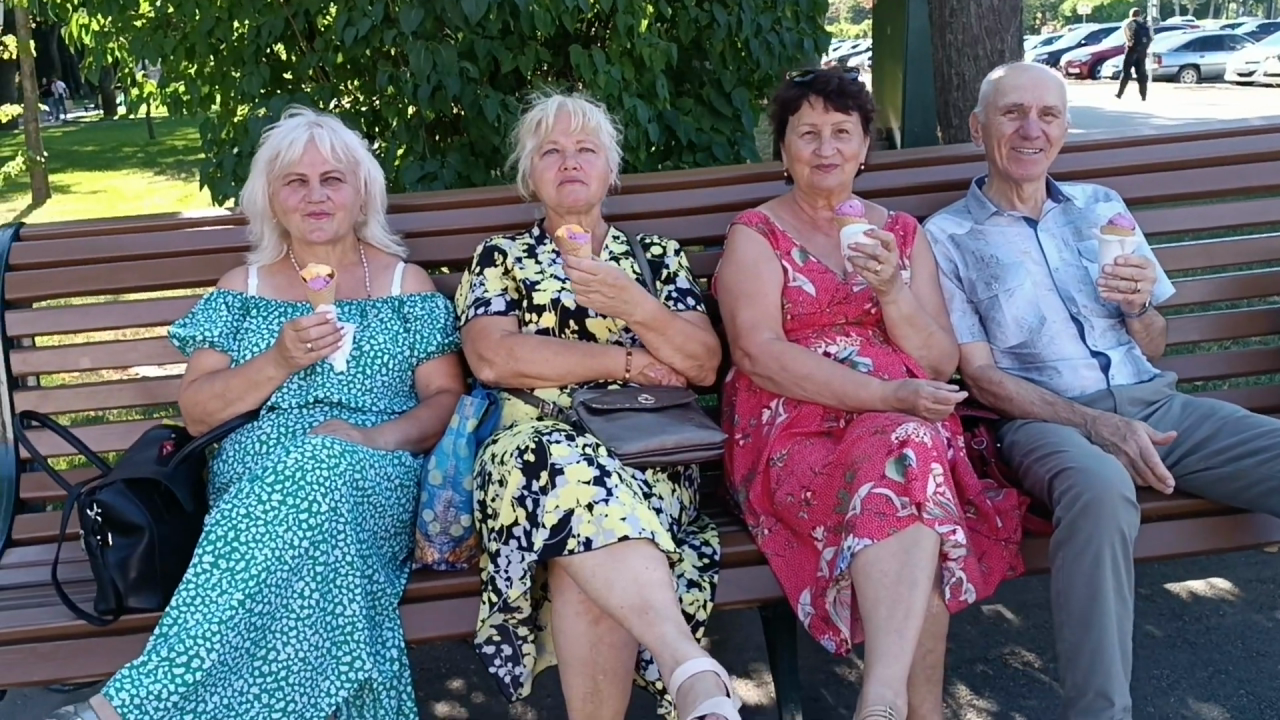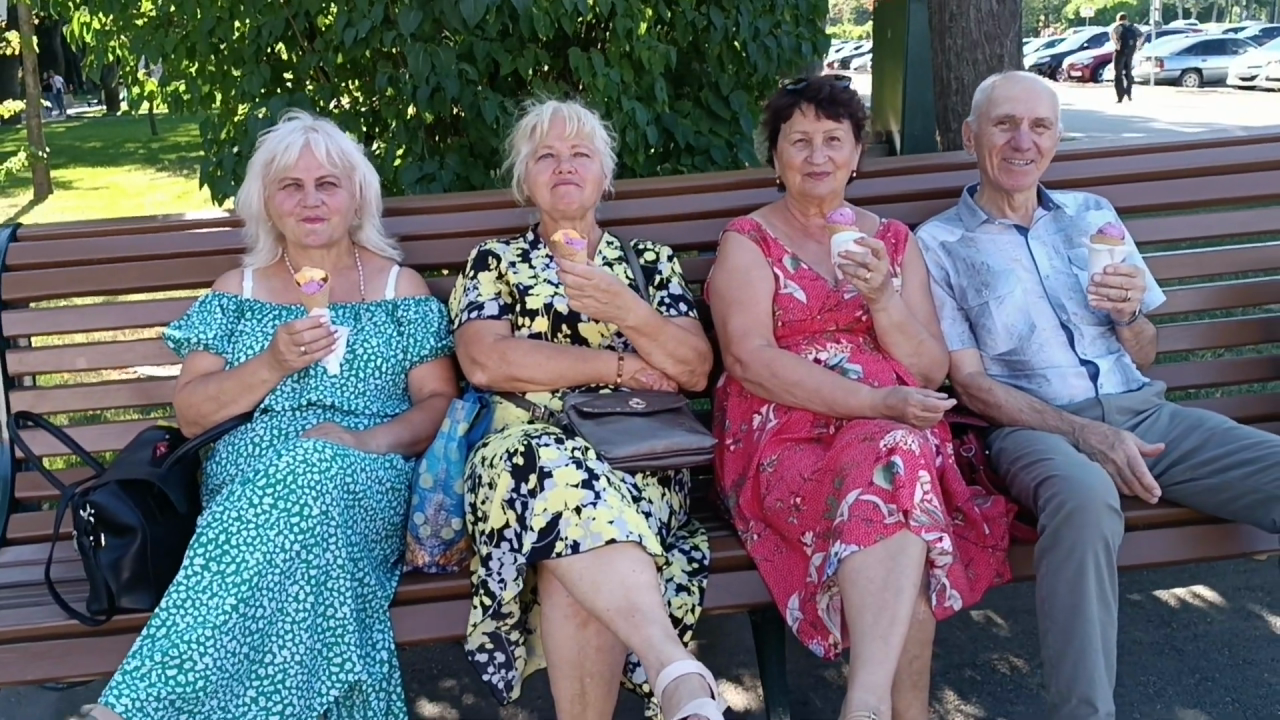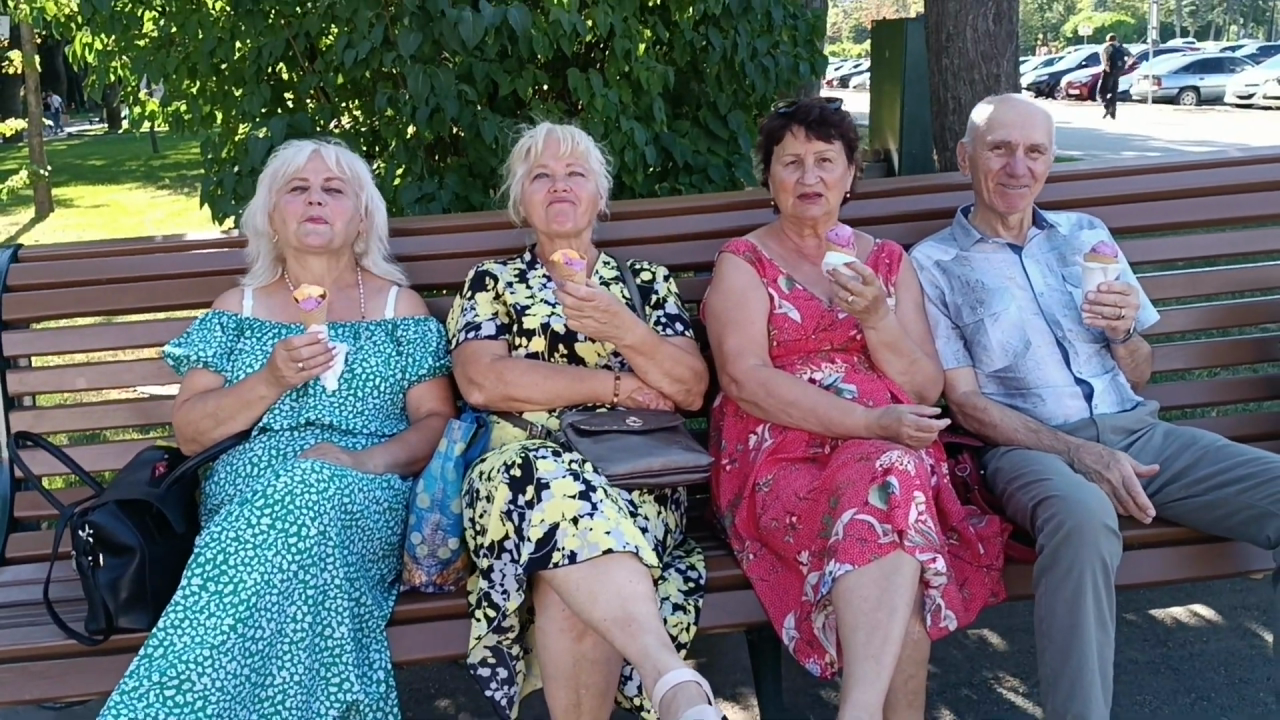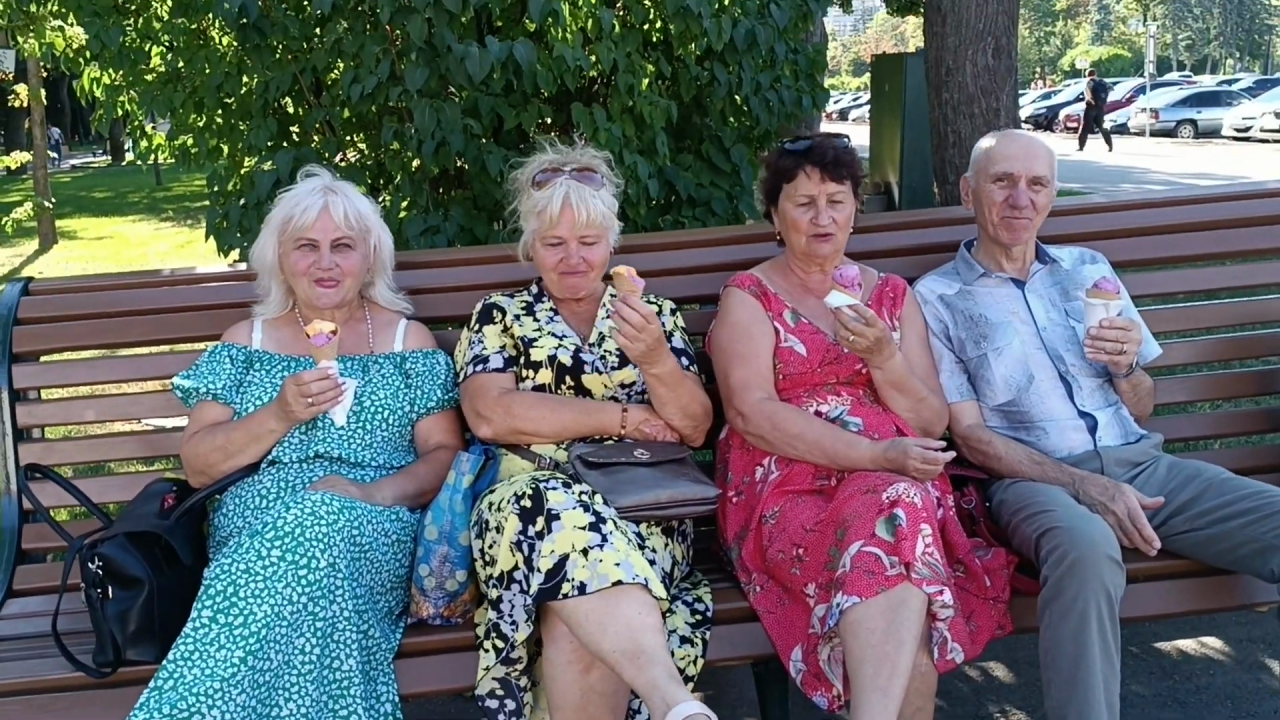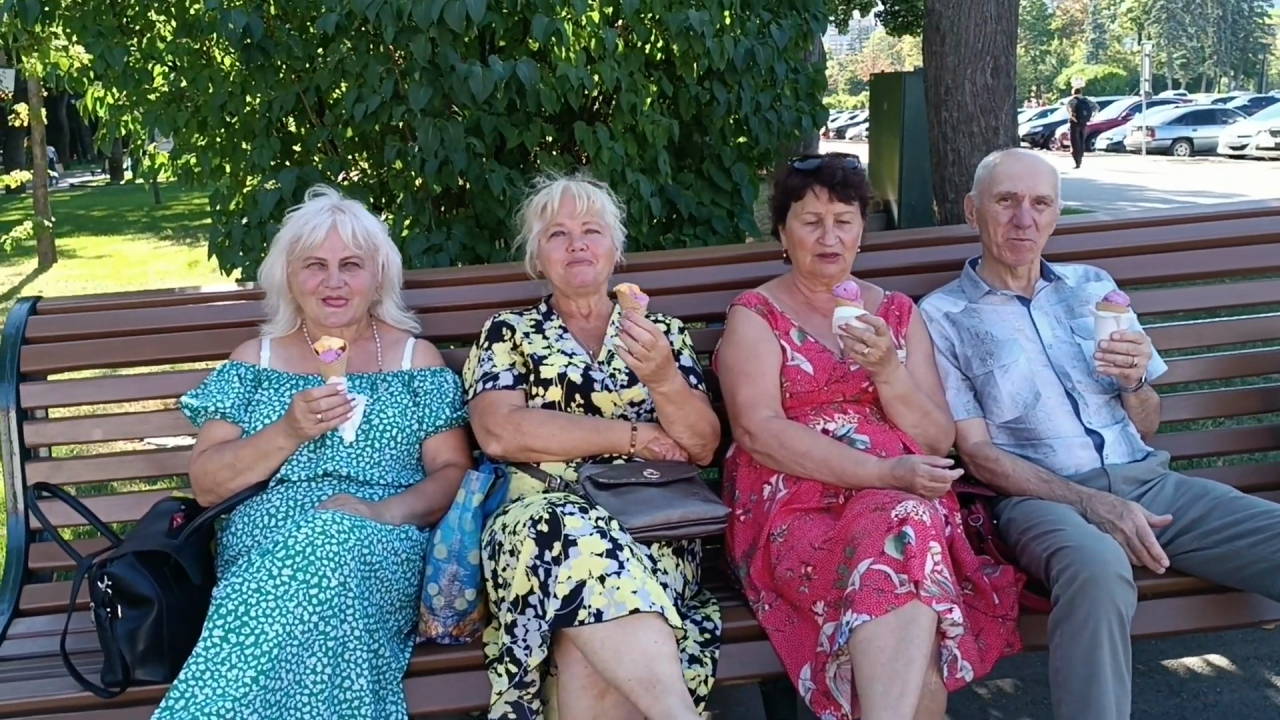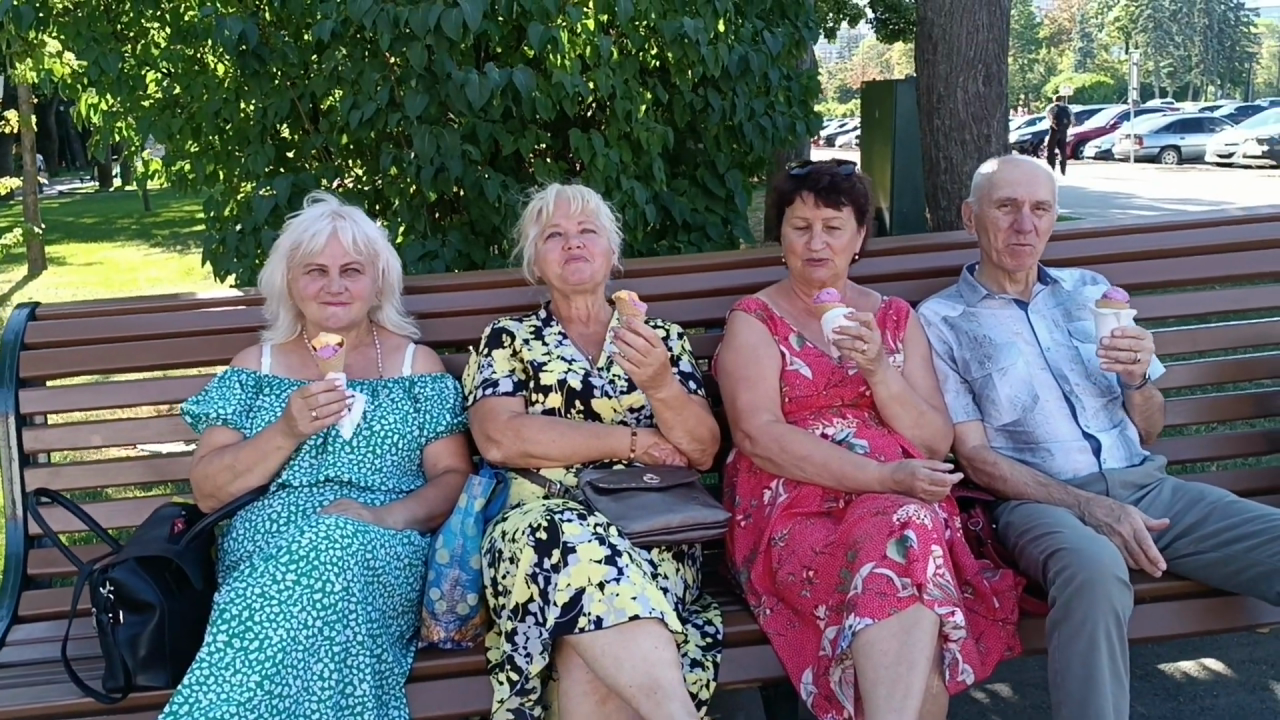
dt=0.4s
person 1, frame 1
left shoulder: (1102, 206)
right shoulder: (947, 236)
right elbow: (980, 376)
left wrist: (1139, 307)
right wrist: (1096, 424)
left hip: (1154, 402)
right hip: (1045, 418)
right knee: (1100, 487)
person 1, frame 2
left shoulder: (1093, 214)
right shoulder: (939, 244)
right elbow: (971, 384)
left wrist: (1128, 314)
right wrist: (1085, 433)
left hip: (1141, 411)
right hip: (1034, 426)
right knee: (1084, 496)
person 1, frame 3
left shoulder: (1086, 233)
right shoulder: (933, 264)
left elbow: (1138, 376)
right elbow: (967, 402)
left wrist: (1123, 333)
right wrist: (1080, 452)
left hip: (1138, 432)
right hip: (1030, 447)
right knee: (1082, 515)
person 1, frame 4
left shoulder: (1089, 268)
right shoulder: (937, 298)
right elbow: (971, 436)
left wrist: (1126, 367)
right wrist: (1085, 485)
left hip: (1141, 463)
right hip: (1035, 478)
right knee: (1087, 547)
person 1, frame 5
left shoulder: (1093, 285)
right shoulder: (943, 316)
right elbow: (978, 453)
left wrist: (1134, 383)
right wrist: (1091, 503)
left hip: (1149, 480)
right hip: (1042, 496)
right knee: (1099, 567)
person 1, frame 6
left shoulder: (1091, 289)
right shoulder: (941, 320)
left elbow: (1148, 430)
right elbow: (976, 456)
left wrist: (1138, 381)
right wrist: (1088, 506)
left hip: (1146, 485)
right hip: (1040, 500)
right knee: (1095, 569)
person 2, frame 1
left shoulder: (901, 231)
right shoulder: (755, 234)
left elbow: (940, 363)
right elbow: (760, 356)
left wrist: (891, 291)
right wrist: (887, 396)
left hip: (903, 420)
right hip: (794, 429)
left knee: (905, 451)
right knee: (907, 463)
person 2, frame 2
left shoulder: (894, 238)
right shoulder: (748, 241)
left elbow: (930, 371)
right elbow: (751, 363)
left wrist: (882, 298)
right wrist: (878, 404)
left hip: (892, 427)
right hip: (785, 437)
left knee: (892, 459)
right knee: (895, 470)
person 2, frame 3
left shoulder: (888, 260)
right shoulder: (742, 262)
left elbow: (925, 391)
right elbow: (746, 382)
left wrist: (874, 318)
right wrist: (871, 422)
left hip: (886, 446)
right hip: (780, 455)
left knee: (889, 482)
right knee: (889, 489)
person 2, frame 4
left shoulder: (892, 293)
right shoulder: (748, 296)
left elbow: (931, 422)
right elbow: (752, 414)
left wrist: (881, 356)
right wrist: (878, 456)
left hip: (892, 479)
right hip: (787, 486)
left knee: (893, 511)
right knee: (895, 521)
person 2, frame 5
left shoulder: (897, 311)
right shoulder: (755, 315)
left elbow: (937, 440)
right elbow: (759, 433)
left wrist: (887, 370)
right wrist: (883, 472)
left hip: (900, 496)
right hip: (794, 505)
left knee: (904, 530)
right knee: (904, 544)
person 2, frame 6
left shoulder: (895, 316)
right shoulder: (754, 320)
left elbow: (935, 444)
right elbow: (760, 437)
left wrist: (878, 369)
right wrist: (884, 476)
left hip: (899, 499)
right hip: (795, 509)
left knee: (907, 531)
right knee: (904, 549)
person 3, frame 1
left shoulder: (657, 254)
right shoulder: (500, 257)
left elbow: (703, 366)
right elbow: (493, 359)
left wrist: (633, 305)
right wrist: (626, 360)
right hip: (539, 448)
left knee: (587, 552)
right knee: (568, 472)
person 3, frame 2
left shoulder: (650, 261)
right shoulder: (494, 261)
left elbow: (696, 370)
right elbow: (485, 363)
left wrist: (627, 311)
right wrist: (618, 365)
right hip: (530, 449)
right knee: (552, 471)
person 3, frame 3
left shoulder: (647, 281)
right shoulder: (491, 282)
left elbow: (692, 389)
right elbow: (483, 382)
left wrist: (623, 331)
right wrist: (616, 385)
right hip: (526, 469)
right knee: (551, 487)
person 3, frame 4
left shoulder: (654, 314)
right shoulder: (498, 315)
left elbow: (695, 427)
right elbow: (490, 416)
left wrist: (655, 360)
right wrist: (624, 417)
right hip: (533, 501)
right knee: (559, 516)
person 3, frame 5
left shoulder: (662, 330)
right shoulder: (508, 333)
left elbow: (702, 446)
right elbow: (500, 433)
left wrist: (662, 378)
right wrist: (633, 435)
right hip: (545, 521)
right knee: (572, 540)
person 3, frame 6
left shoulder: (661, 336)
right shoulder: (508, 338)
left elbow: (702, 450)
right elbow: (500, 438)
left wrist: (659, 384)
right wrist: (634, 440)
right hip: (545, 524)
left knee: (595, 641)
right knee: (570, 547)
person 4, frame 1
left shoulder: (406, 283)
right shoulder: (241, 288)
left elbow: (447, 399)
right elbow: (196, 413)
left wrist: (375, 438)
right wrist: (279, 361)
left hip: (371, 480)
right hip: (256, 479)
left knee: (321, 468)
right knee: (306, 489)
person 4, frame 2
left shoulder: (401, 287)
right shoulder: (236, 291)
left elbow: (440, 402)
right elbow: (191, 414)
left wrist: (369, 442)
right wrist: (273, 363)
left hip: (366, 482)
right hip: (247, 480)
left knee: (312, 471)
right knee: (299, 494)
person 4, frame 3
left shoulder: (400, 306)
right shoulder: (236, 309)
left elbow: (437, 422)
right elbow: (189, 433)
left wrist: (366, 462)
right wrist: (271, 381)
left hip: (362, 500)
right hip: (249, 496)
left knee: (309, 496)
right knee: (301, 509)
person 4, frame 4
left shoulder: (407, 340)
right shoulder: (246, 341)
left elbow: (446, 454)
right elbow: (197, 465)
left wrist: (376, 494)
right wrist: (281, 415)
left hip: (372, 530)
right hip: (256, 527)
left knee: (320, 527)
right knee: (311, 536)
person 4, frame 5
left shoulder: (416, 358)
right shoulder: (254, 360)
left elbow: (454, 473)
right elbow: (206, 485)
left wrist: (385, 512)
right wrist: (288, 432)
left hip: (381, 548)
right hip: (266, 544)
left knee: (335, 542)
right knee: (321, 553)
person 4, frame 6
left shoulder: (416, 363)
right shoulder: (254, 366)
left elbow: (454, 478)
right elbow: (208, 492)
left wrist: (386, 517)
right wrist: (287, 431)
left hip: (382, 554)
right hip: (265, 551)
left knee: (338, 547)
right knee: (325, 560)
